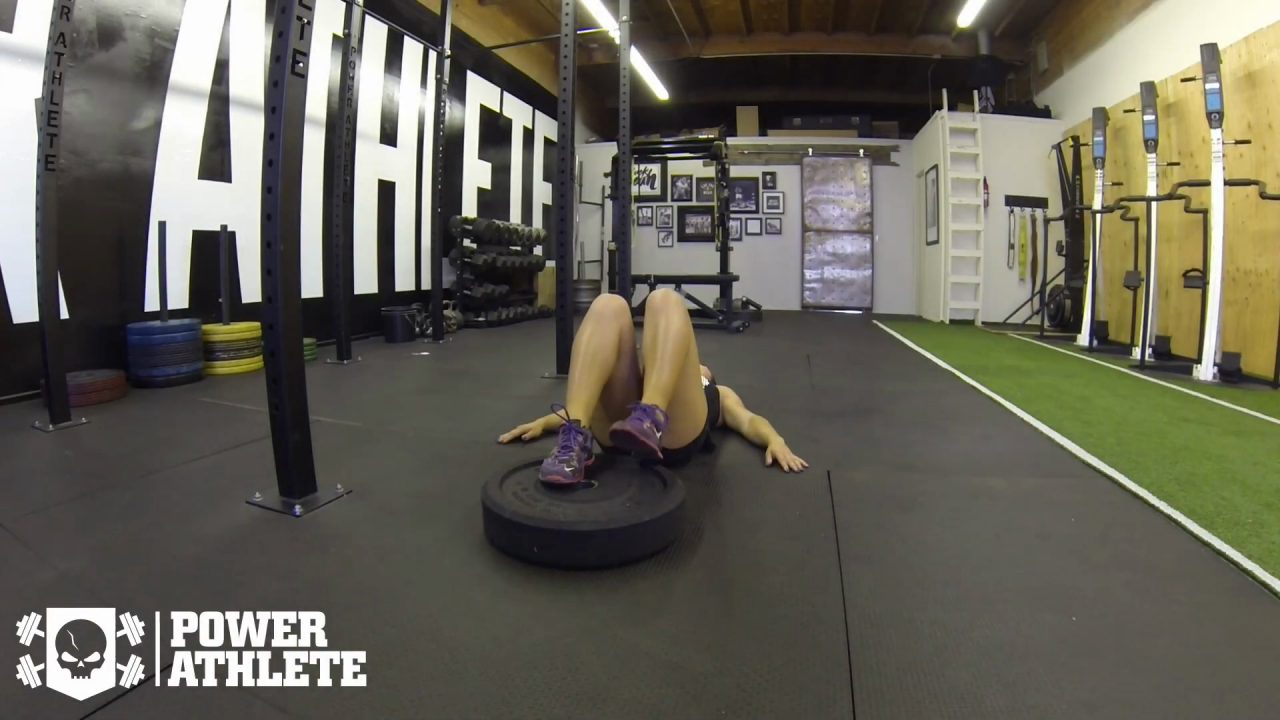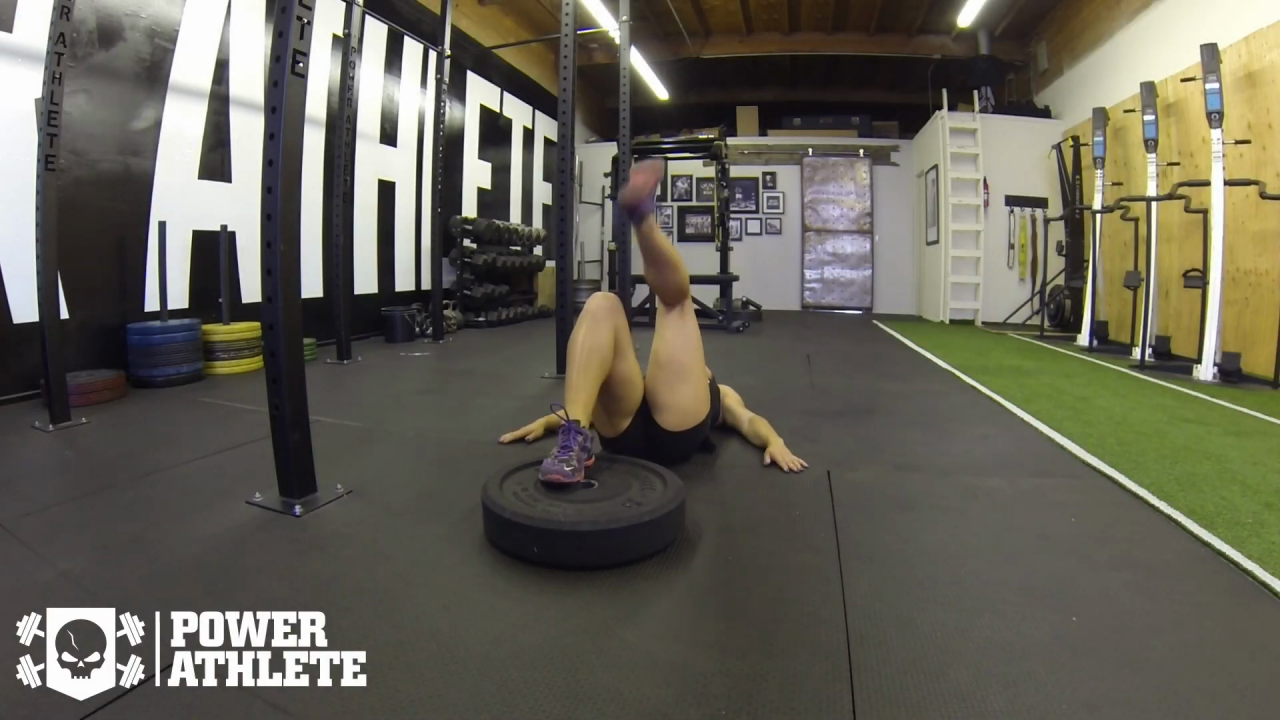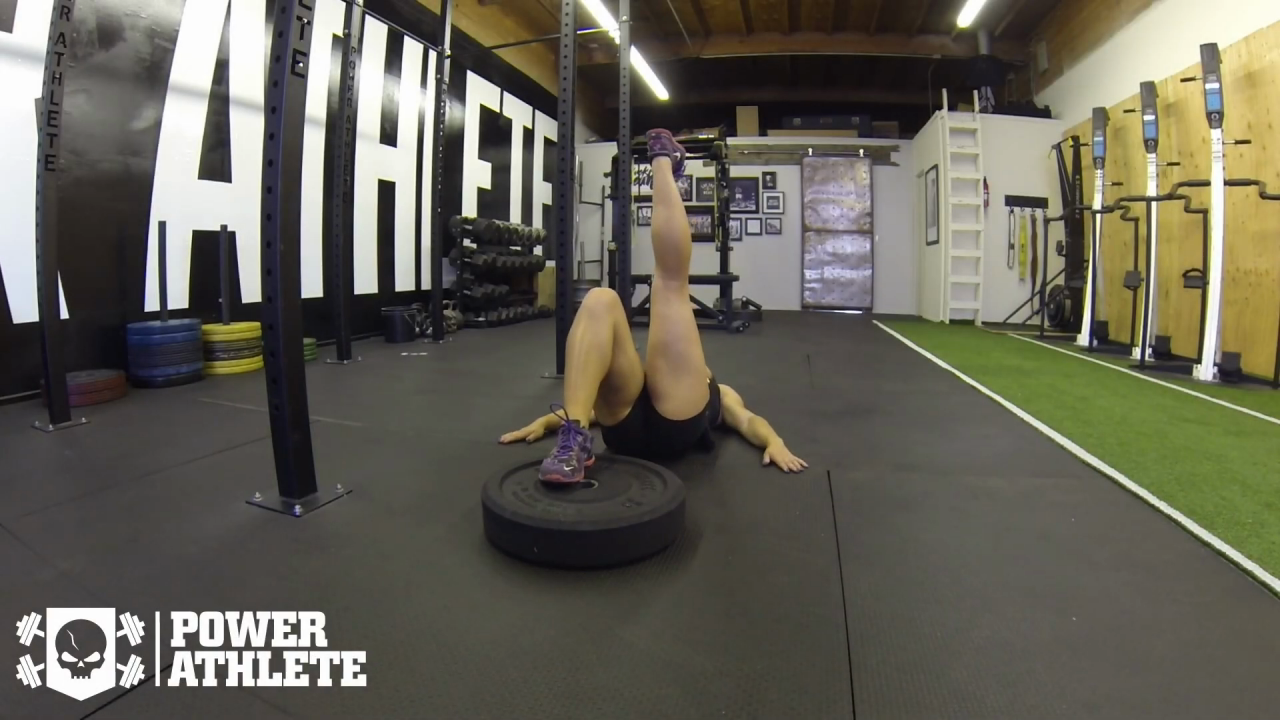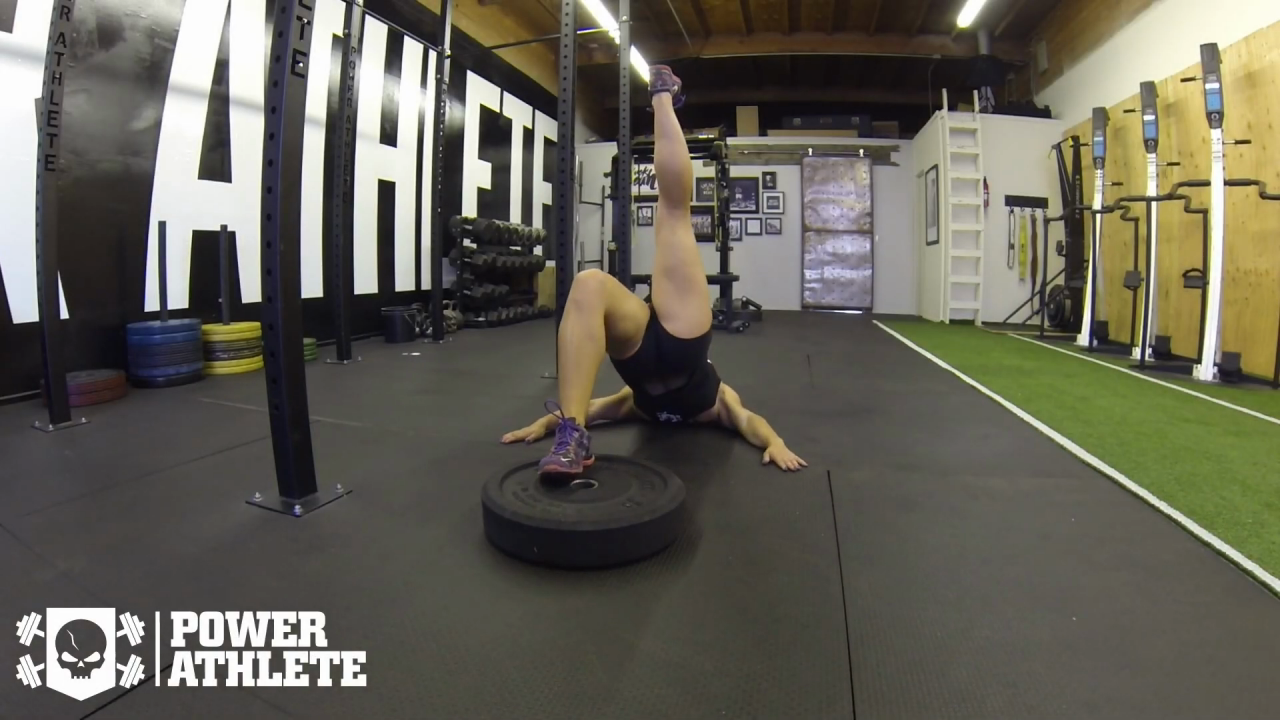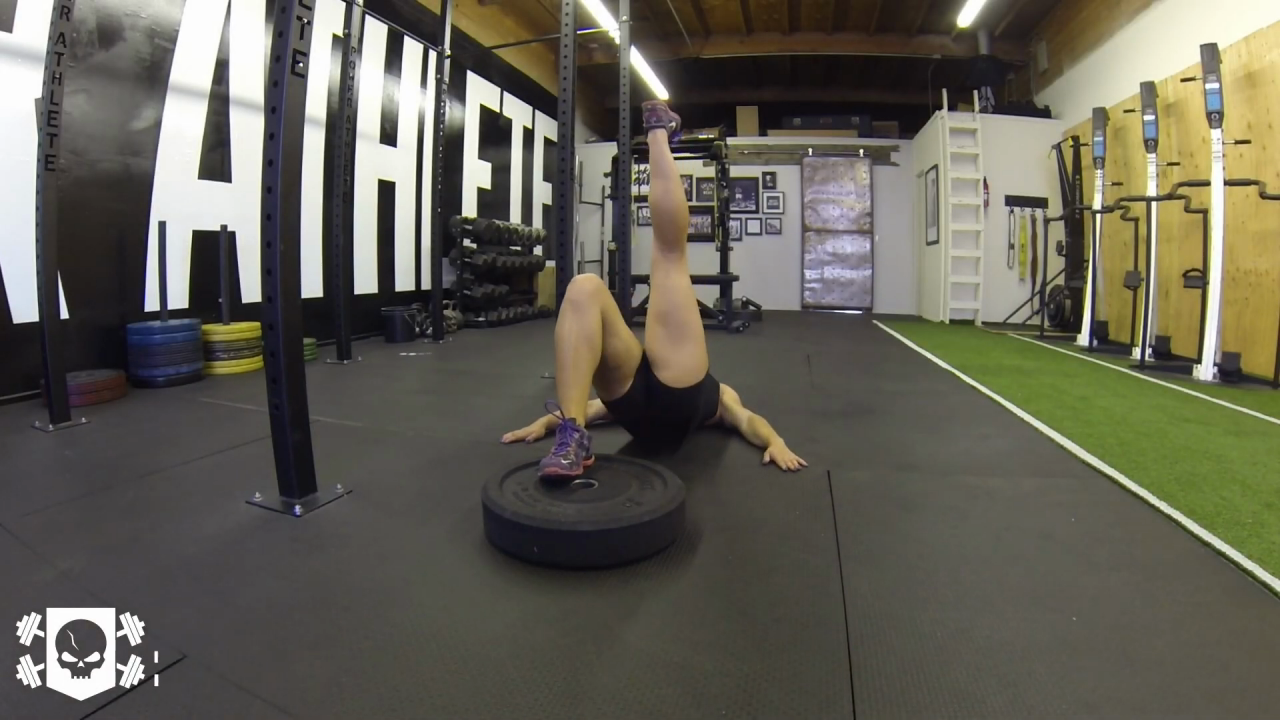
dt=1s
person 1, frame 1
left shoulder: (719, 393)
left elbow: (747, 420)
right elbow: (601, 402)
left wrist: (775, 440)
right wrist: (543, 422)
left hip: (677, 434)
right hip: (619, 422)
left knee: (665, 300)
right knee: (609, 306)
left ankle: (651, 421)
right ankle: (575, 439)
person 1, frame 2
left shoulder: (720, 394)
left elbow: (747, 420)
left wrist: (775, 441)
right wrist: (544, 422)
left hip: (677, 428)
right hip: (624, 428)
left knee: (676, 299)
right knee: (601, 304)
left ankle: (643, 216)
right ankle: (573, 440)
person 1, frame 3
left shoulder: (720, 393)
right shoulder: (640, 384)
left elbow: (747, 420)
right elbow: (598, 404)
left wrist: (774, 441)
right wrist: (546, 421)
left hip: (675, 424)
right hip: (628, 425)
right knee: (600, 301)
right ankle: (573, 440)
person 1, frame 4
left shoulder: (716, 395)
right elbow: (599, 406)
left wrist: (775, 443)
left hip: (681, 344)
right hip: (643, 358)
right ankle: (572, 436)
person 1, frame 5
left shoulder: (717, 394)
left elbow: (746, 419)
right elbow: (596, 404)
left wrist: (776, 443)
left hip: (679, 400)
right hip: (637, 401)
right ankle: (572, 437)
